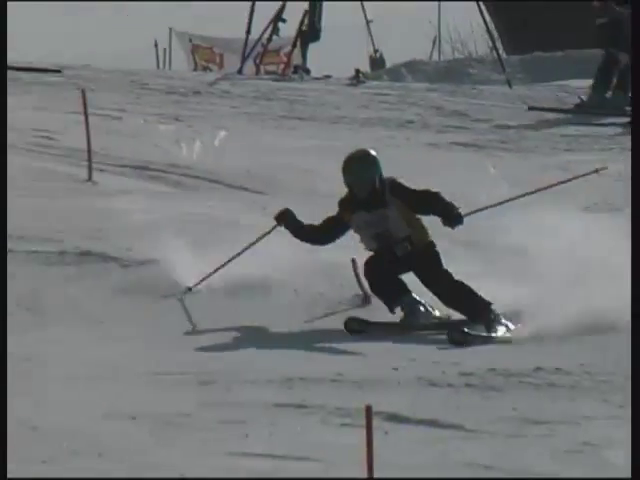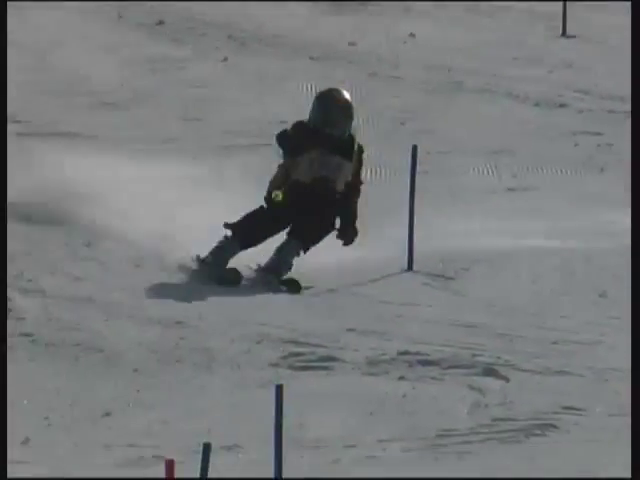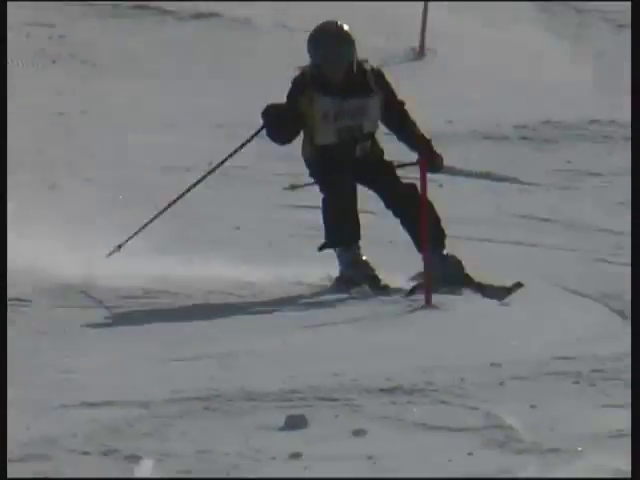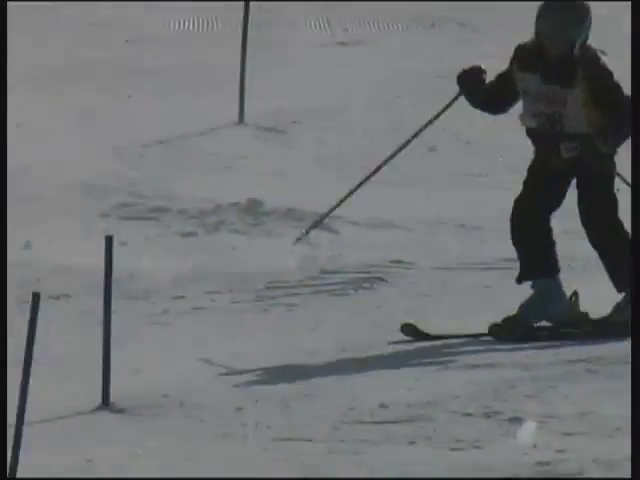
dt=1s
person 1, frame 1
left shoulder: (392, 192)
right shoulder: (349, 209)
left elbow: (426, 200)
right elbow: (324, 233)
left wrist: (448, 212)
right wrist: (294, 225)
left hip: (418, 248)
right hip: (390, 255)
left knee: (440, 283)
right knee: (373, 271)
left ankle: (491, 318)
right ankle: (417, 310)
person 1, frame 2
left shoulder: (352, 150)
right shoulder: (303, 133)
left elbow: (352, 186)
right elbow: (285, 142)
left wrist: (349, 221)
right wrist: (314, 142)
left hip: (319, 205)
right hip: (289, 194)
left knee: (325, 218)
right knee: (273, 217)
left ankle: (279, 263)
right ankle: (218, 257)
person 1, frame 3
left shoulder: (369, 79)
right shoulder: (306, 87)
left elbow: (396, 115)
right elbow: (283, 133)
left wrist: (424, 147)
right wrist: (274, 119)
left hip: (364, 151)
right hip: (326, 156)
left knee: (404, 197)
right knee: (340, 192)
left ankle: (438, 261)
right ankle: (351, 261)
person 1, frame 4
left shoulder: (590, 69)
right shoulder: (526, 59)
left elbow: (624, 114)
right elbow: (495, 100)
left wrist: (603, 144)
right wrist: (474, 85)
left hip: (585, 151)
right hip: (547, 151)
left knee: (597, 216)
right knee: (527, 214)
left ankle: (631, 292)
right ankle: (551, 298)
